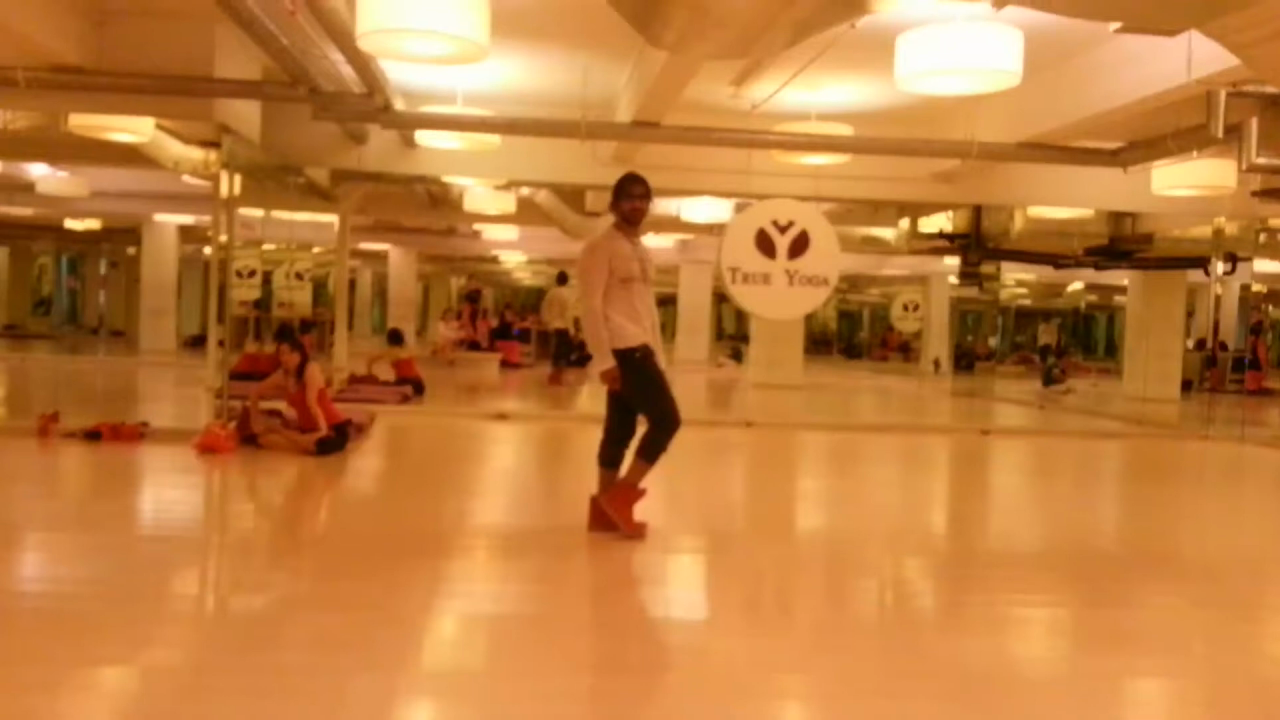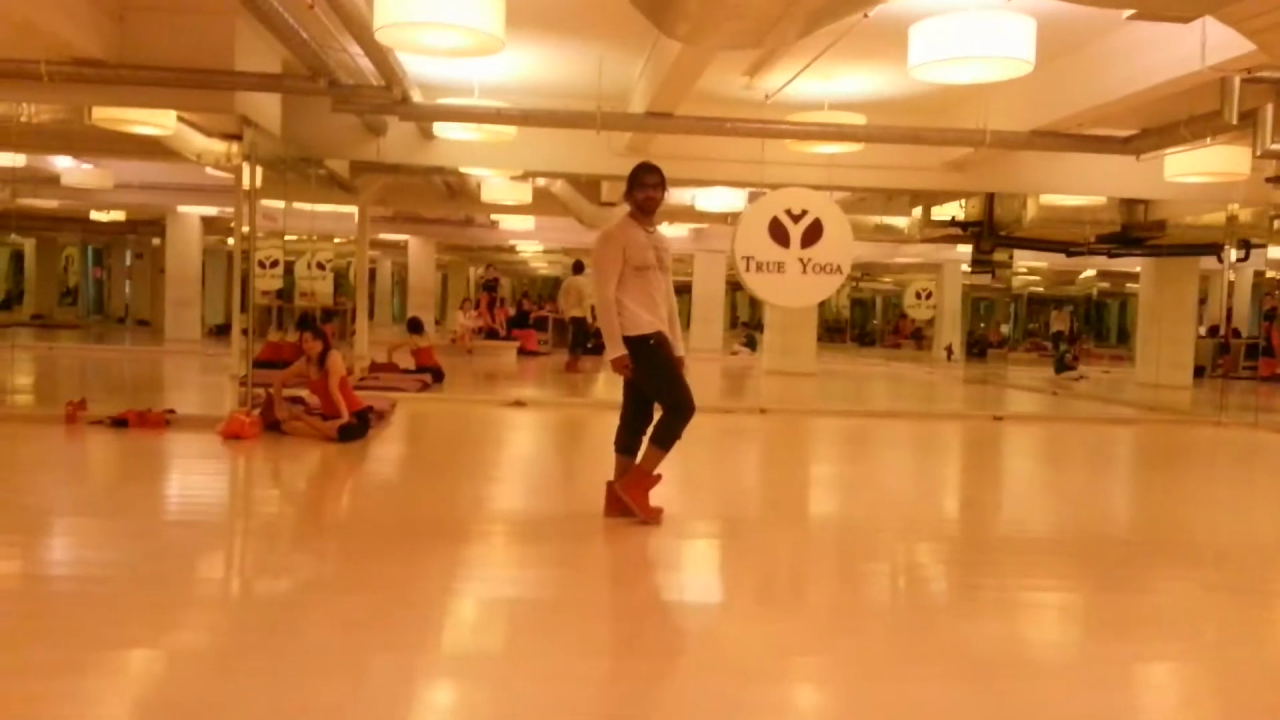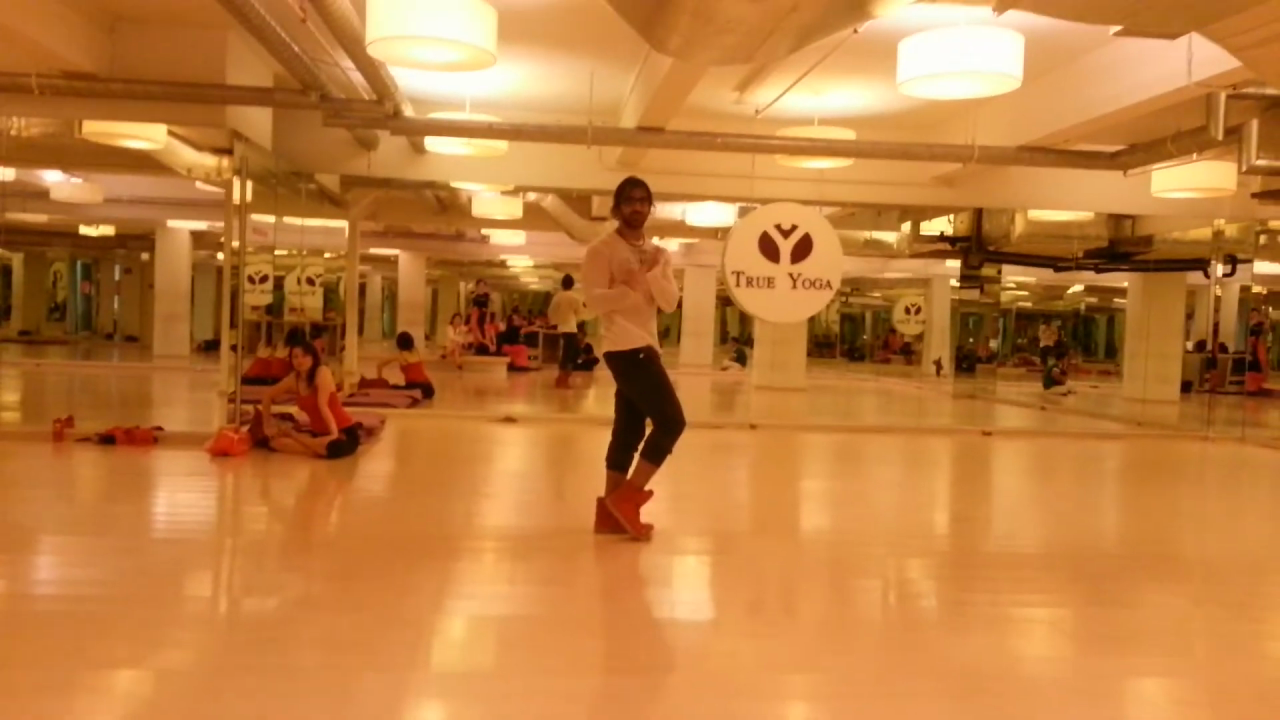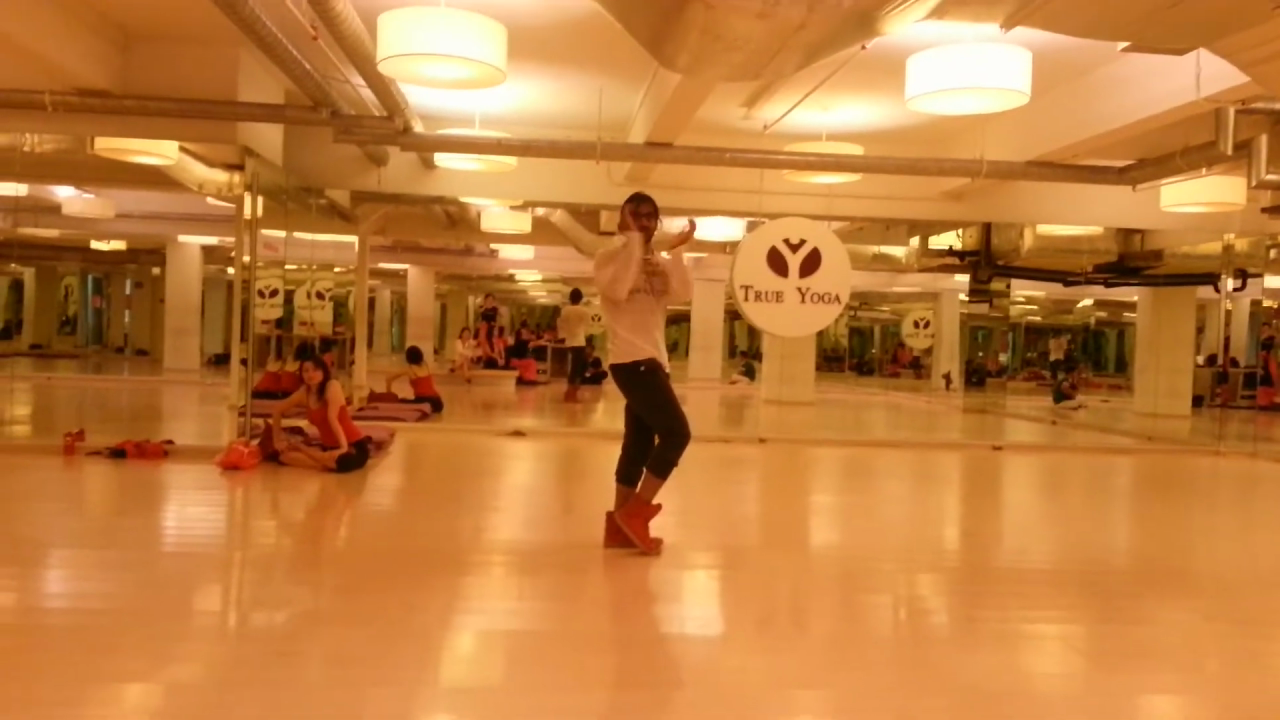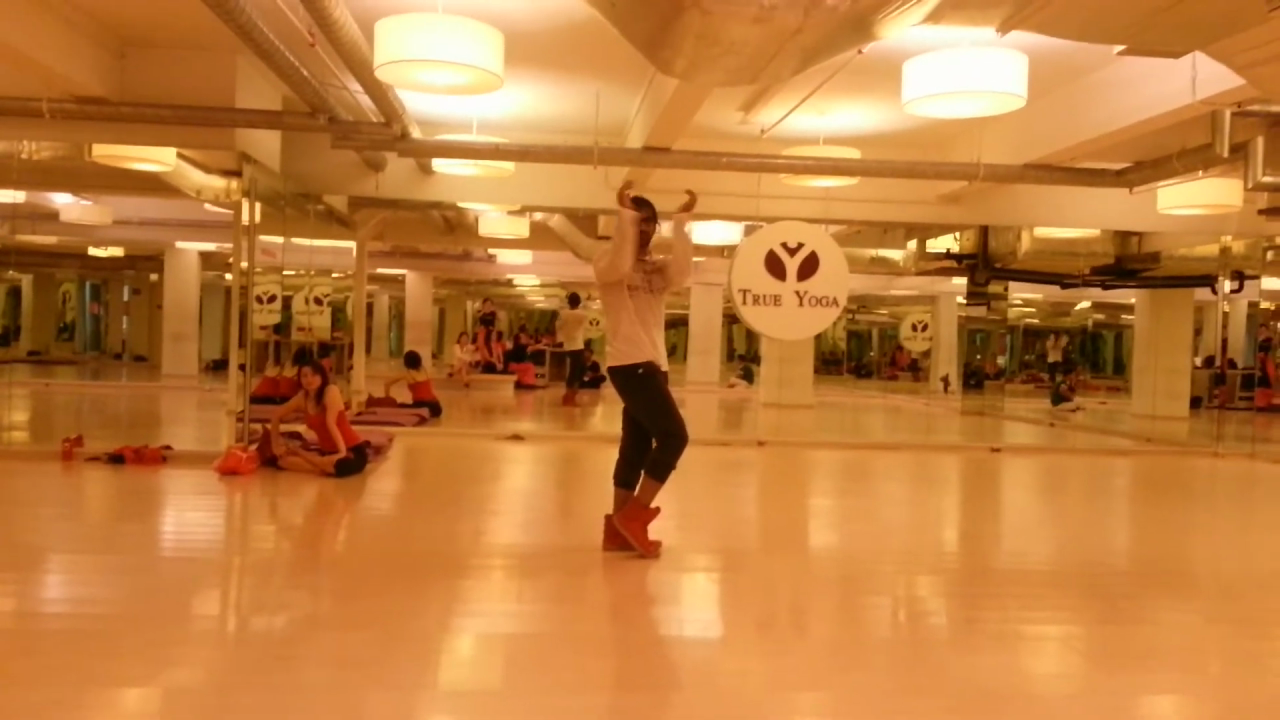
dt=0.5s
person 1, frame 1
left shoulder: (643, 252)
right shoulder: (601, 246)
right elbow: (591, 305)
left wrist: (658, 358)
right wrist: (604, 359)
left hip: (639, 349)
right hip: (621, 350)
left knee: (620, 428)
right knee: (666, 418)
left ankle: (604, 506)
right ankle: (622, 494)
person 1, frame 2
left shoulder: (662, 242)
right shoulder: (615, 236)
right elbow: (604, 294)
left wrist: (677, 347)
right wrist: (615, 348)
left hip: (655, 337)
right hip: (636, 337)
left knee: (637, 415)
right knee: (680, 406)
left ankle: (620, 492)
right ankle: (636, 480)
person 1, frame 3
left shoulder: (659, 254)
right shoulder: (601, 250)
left elbow: (670, 301)
right elbow: (596, 300)
left wrist: (649, 277)
right wrist: (636, 290)
left hip: (644, 349)
right hip: (626, 349)
left knee: (629, 430)
right knee: (671, 420)
left ankle: (610, 510)
right ankle: (628, 496)
person 1, frame 4
left shoulder: (665, 266)
right shoulder: (609, 256)
left elbow: (682, 292)
right elbow: (616, 289)
left wrist: (680, 250)
right wrist: (630, 239)
left hip: (655, 362)
right hip: (630, 361)
left knee: (639, 444)
right knee: (676, 432)
left ankle: (619, 524)
right ankle: (636, 510)
person 1, frame 5
left shoulder: (661, 267)
right shoulder: (610, 262)
left elbow: (681, 271)
right elbow: (618, 264)
left wrist: (681, 222)
right wrist: (626, 212)
left hip: (655, 364)
right hip: (629, 364)
left knee: (637, 448)
right knee: (673, 435)
left ankle: (619, 525)
right ankle: (634, 515)
